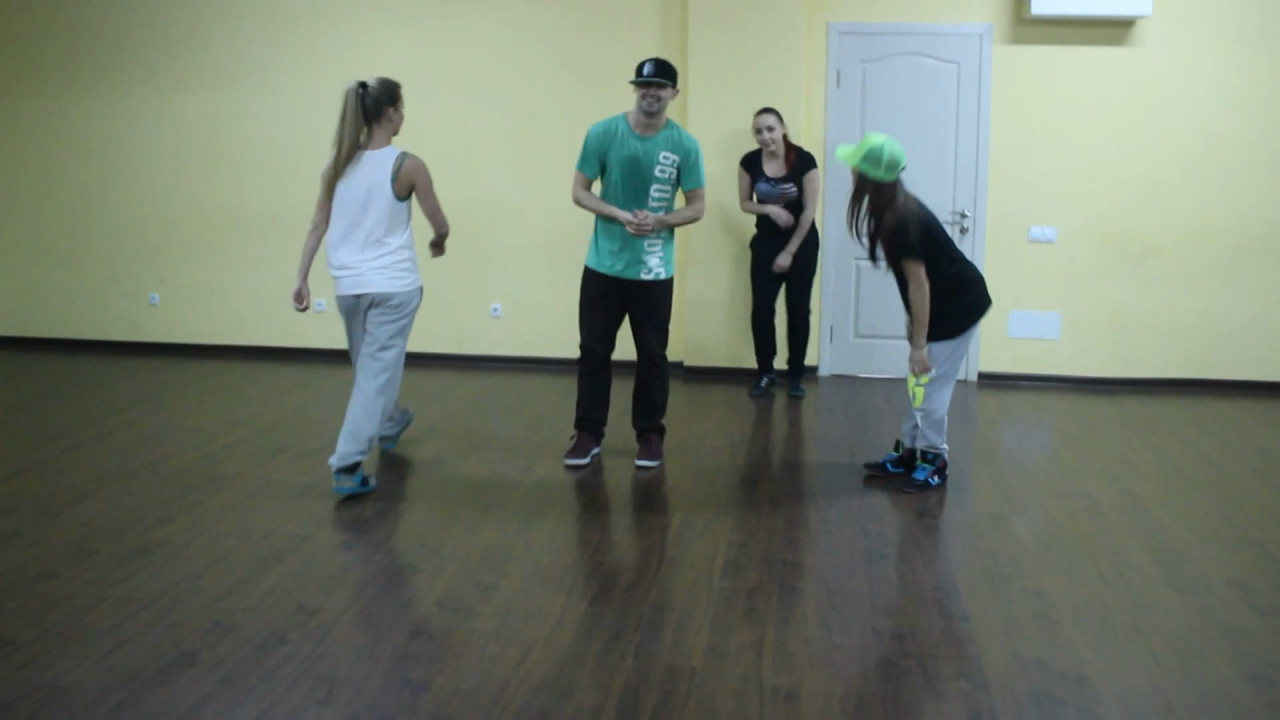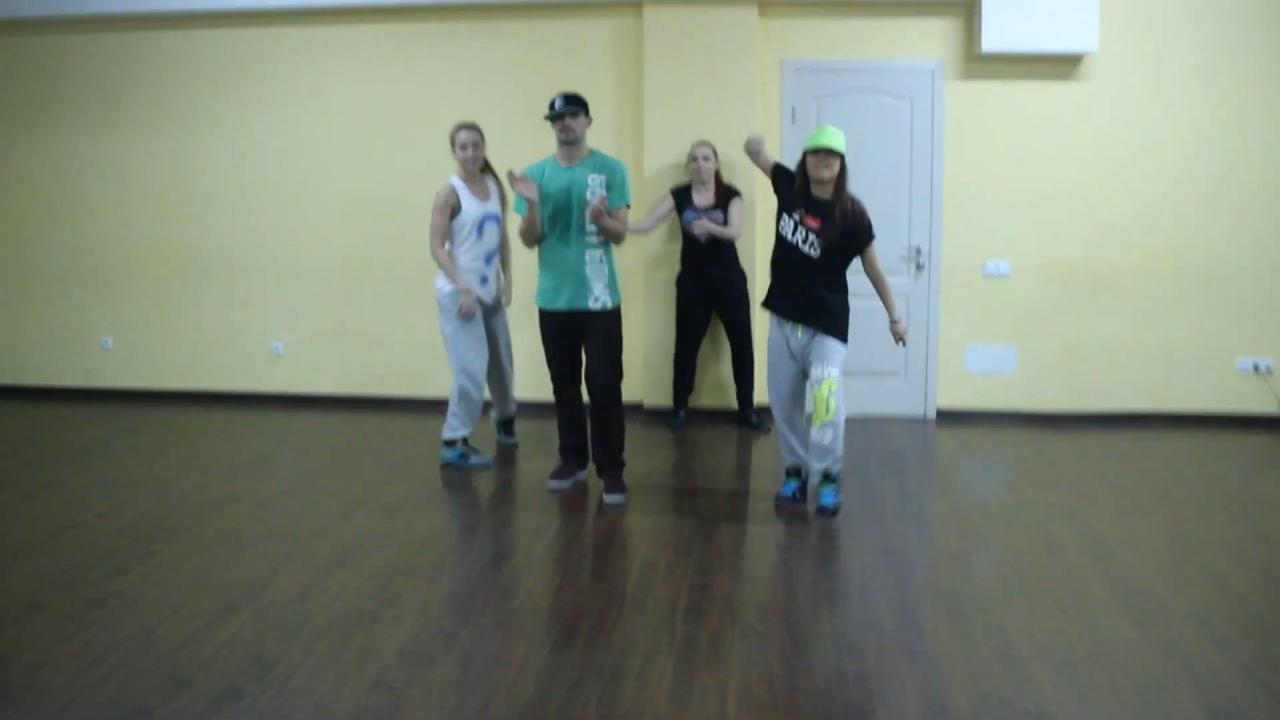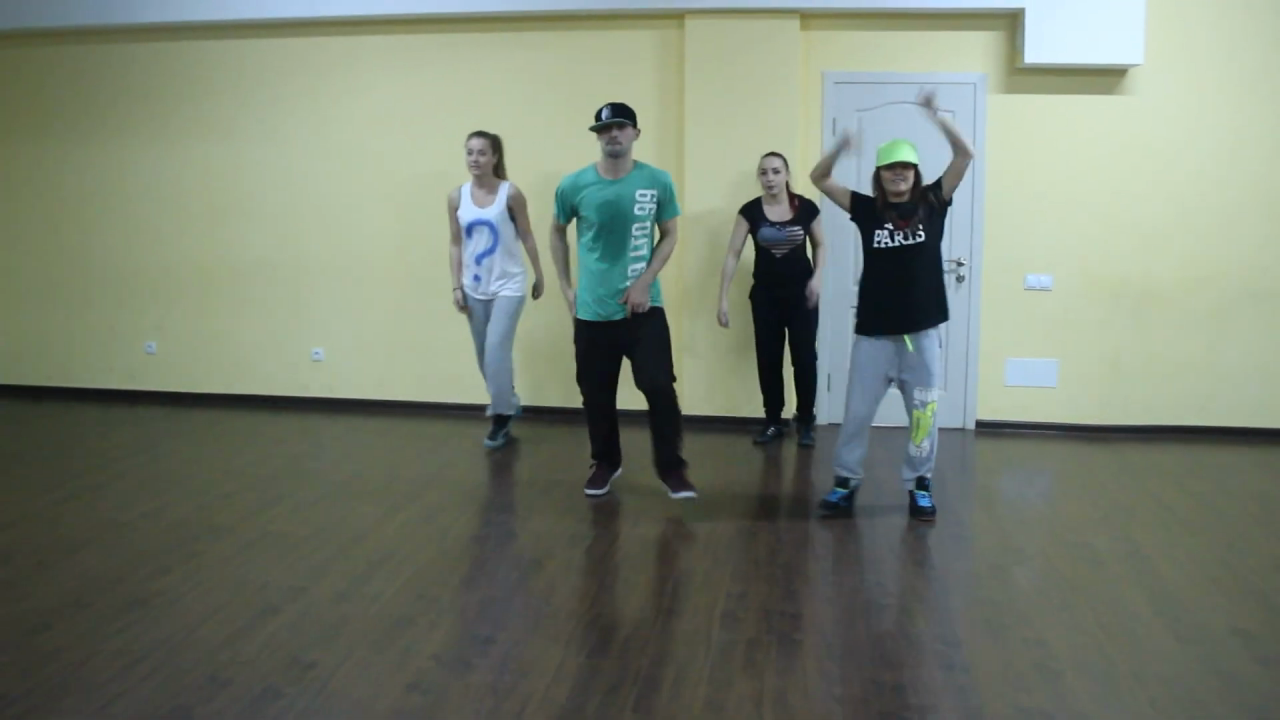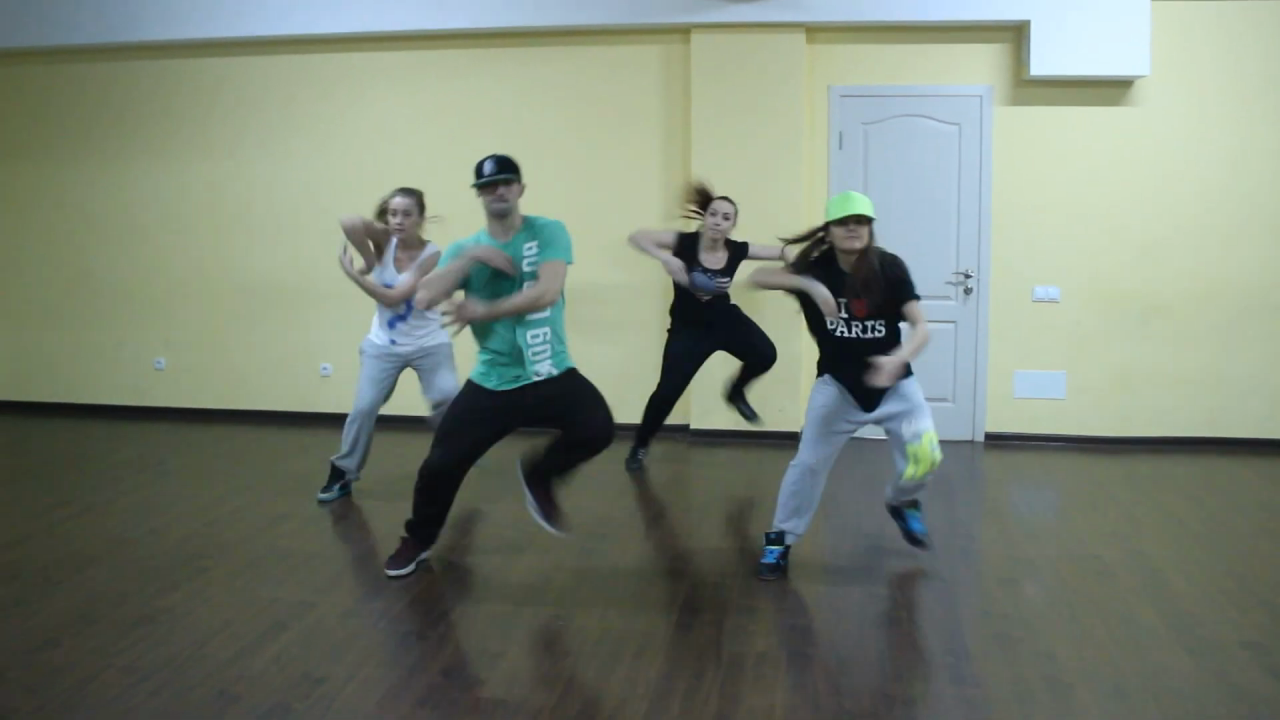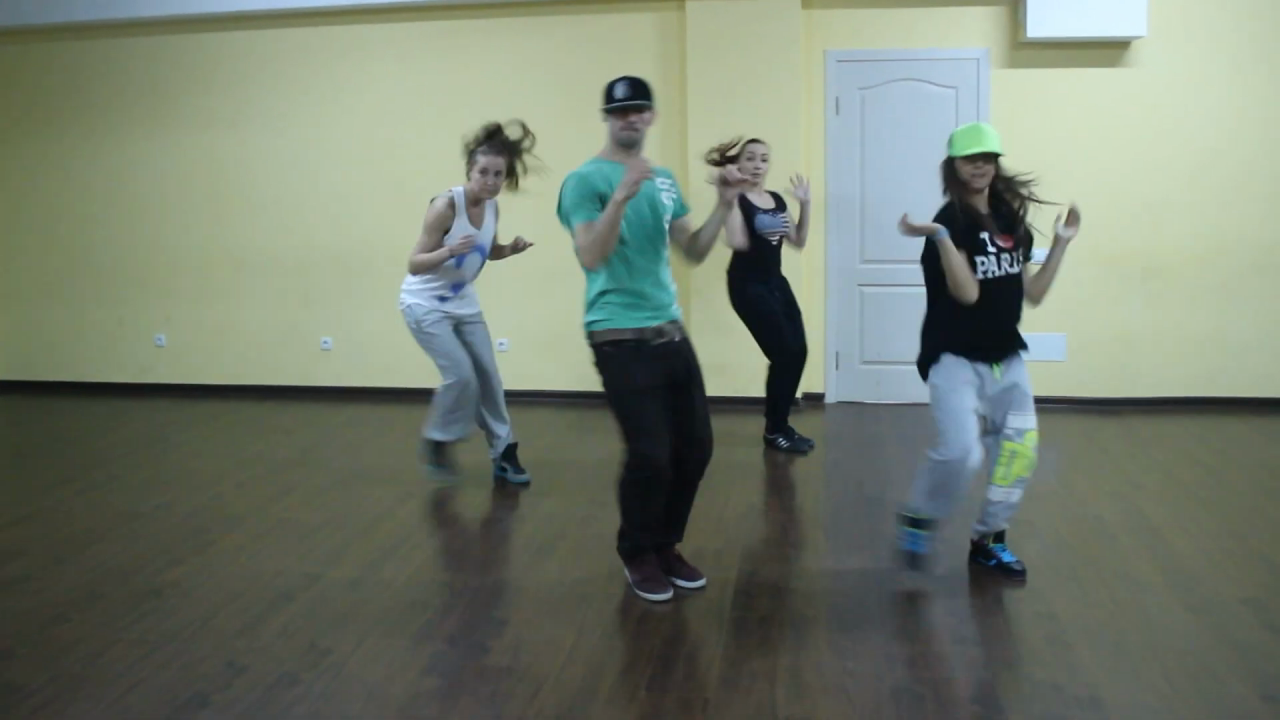
dt=1s
person 1, frame 1
left shoulder: (684, 144)
right shoulder: (602, 133)
left elbow: (696, 207)
right elbow: (580, 192)
left wrist: (659, 222)
right wrist: (621, 216)
left hip: (653, 271)
right hip: (603, 265)
left knee: (652, 355)
right knee: (593, 350)
left ankle: (650, 433)
right ankle: (589, 432)
person 1, frame 2
left shoulder: (611, 169)
right shoulder: (536, 173)
left elbow: (620, 233)
right elbow: (529, 239)
left wrist: (600, 216)
right wrist: (533, 205)
left hip: (600, 300)
right hip: (554, 299)
left knee: (605, 385)
right knee: (564, 383)
left ankle: (610, 467)
right ankle: (573, 458)
person 1, frame 3
left shoulder: (657, 181)
right shoulder: (572, 185)
left elbow: (669, 236)
right elbow: (557, 233)
left wrist: (645, 281)
right wrist: (566, 288)
left hip: (643, 306)
right hip: (592, 311)
left knee: (659, 386)
right knee: (597, 396)
left ankle: (672, 467)
right ankle: (606, 463)
person 1, frame 4
left shoulder: (549, 232)
right shoulder: (464, 249)
left elbow: (549, 293)
right elbow: (425, 299)
left wrist: (483, 310)
right wrist: (469, 258)
left hip: (553, 375)
right hip: (492, 383)
left knee: (597, 428)
right knee: (441, 464)
left ankle: (539, 474)
right ankle: (417, 539)
person 1, frame 5
left shoulder: (663, 180)
right shoulder: (585, 181)
left elbow: (694, 252)
right elbow: (591, 258)
left wrist: (725, 201)
right wrist: (623, 194)
left hip: (669, 332)
right hip: (620, 336)
left knee: (695, 447)
right knee: (651, 454)
left ankle: (662, 546)
right ankle: (637, 555)
person 2, frame 1
left shoulder: (901, 219)
right shoulder: (892, 204)
left elbow: (918, 283)
left wrist: (920, 344)
left hip: (957, 304)
right hip: (945, 298)
left knee: (927, 380)
right knee: (918, 379)
left ankle: (934, 461)
right ankle: (909, 452)
person 2, frame 2
left shoulder: (852, 212)
right shoulder: (790, 187)
left elbow: (872, 267)
right elbow: (756, 155)
left wrist: (893, 316)
right wrist: (755, 145)
left hip: (826, 319)
right hip: (784, 315)
left knee: (825, 398)
right knee: (784, 401)
left ankle: (829, 477)
right ankle: (797, 470)
person 2, frame 3
left shoulder: (931, 204)
right shoulder: (866, 207)
left elbow: (964, 154)
right elbow: (819, 180)
left wrist: (936, 116)
right wrist: (839, 147)
left hip: (921, 330)
right hip: (874, 332)
left knee: (923, 411)
right knee: (857, 412)
left ankle: (920, 485)
right ankle: (845, 482)
person 2, frame 4
left shoulder: (890, 269)
right shoulder: (815, 268)
left elbow: (920, 328)
right elbow: (759, 277)
left wrist: (895, 359)
right wrist: (809, 285)
left hip: (892, 381)
right hip: (838, 383)
left knee: (925, 456)
right knee: (810, 462)
left ankle: (902, 503)
right ankle: (779, 539)
person 2, frame 5
left shoulder: (1010, 222)
right shoulder: (948, 223)
left elbow: (1033, 295)
right elbow: (967, 295)
left wrist: (1060, 244)
right wrist: (940, 237)
left hip: (1005, 360)
right hip: (955, 358)
left knee: (1018, 452)
right knee: (957, 454)
left ankle: (988, 540)
right ankle: (918, 521)
person 3, frame 1
left shoulder: (339, 164)
right shoulder: (408, 166)
left elbow: (318, 225)
right elbow: (440, 224)
left wrist: (302, 277)
right wrist: (438, 243)
left hip: (349, 284)
right hip: (394, 285)
left knee: (366, 363)
right knee: (377, 370)
left ankle: (389, 424)
right ankle: (347, 467)
person 3, frame 2
left shoulder: (495, 187)
right shoulder: (448, 192)
right elbow: (437, 248)
left wrist: (506, 280)
right wrist: (463, 290)
left hip: (488, 292)
right hip: (459, 293)
left knee: (501, 361)
right knee: (470, 366)
left ankle: (505, 419)
right ankle: (454, 442)
person 3, frame 3
left shoulder: (511, 193)
right shoulder: (456, 197)
left elbow: (526, 238)
right elbow: (456, 244)
left wrist: (539, 276)
right wrist: (457, 286)
left hip: (508, 286)
right hip: (475, 289)
left knee: (496, 350)
right knee: (484, 354)
left ankle: (502, 415)
right ankle: (504, 406)
person 3, frame 4
left shoulder: (431, 255)
right shoulder: (381, 238)
left elbow: (393, 297)
right elbow: (349, 225)
left wrist: (355, 275)
right wrist: (369, 259)
left hip: (428, 344)
right hip: (382, 345)
left knee: (448, 397)
right knee: (364, 410)
right ankle: (342, 474)
person 3, frame 5
left shoulder: (492, 207)
right shoulder: (445, 206)
right elbow: (414, 265)
left wrist: (512, 248)
right wrist: (447, 251)
left hip: (463, 307)
right hip: (424, 305)
left knee: (488, 378)
right knee: (461, 379)
left ankle: (504, 453)
right ankle: (438, 444)
person 4, frame 1
left shoulder: (804, 160)
right shoulder: (749, 162)
left elbow: (809, 211)
right elbow: (744, 203)
left wrist: (789, 252)
right wrist: (769, 209)
left hip: (801, 242)
right hip: (767, 240)
left knee: (797, 309)
right knee: (762, 308)
left ankle: (795, 374)
right ankle: (765, 372)
person 4, frame 2
left shoulder: (731, 195)
right shoulder: (679, 195)
left elbow: (734, 232)
right elbow: (647, 223)
left wrist: (710, 226)
left hip: (729, 278)
right hip: (692, 280)
left knee: (742, 342)
right knee: (686, 344)
left ankle: (747, 409)
right ankle: (680, 407)
person 4, frame 3
left shoulder: (806, 208)
right shoulder: (750, 211)
left elbow: (819, 246)
right elbow: (733, 255)
left wrist: (817, 277)
right wrist: (724, 298)
left hip: (800, 292)
right hip: (765, 293)
left knee: (805, 357)
right knee: (768, 359)
left ankle: (805, 422)
right ankle: (774, 421)
person 4, frame 4
left shoulder: (738, 250)
right shoulder: (684, 242)
left elbow: (783, 253)
right elbow: (636, 237)
right wrist: (666, 259)
left hip: (726, 319)
right hip: (687, 327)
left knee: (766, 354)
right knee: (668, 390)
left ankle: (736, 391)
right ankle: (640, 445)
person 4, frame 5
left shoulder: (777, 200)
right shoulder: (736, 201)
left elbow: (798, 241)
right elbow: (737, 244)
left wrist: (804, 203)
right wrist: (732, 196)
left hip: (776, 282)
right hip: (748, 286)
left knee: (798, 352)
right knee: (785, 354)
left ankle: (781, 425)
right ankle: (774, 430)
